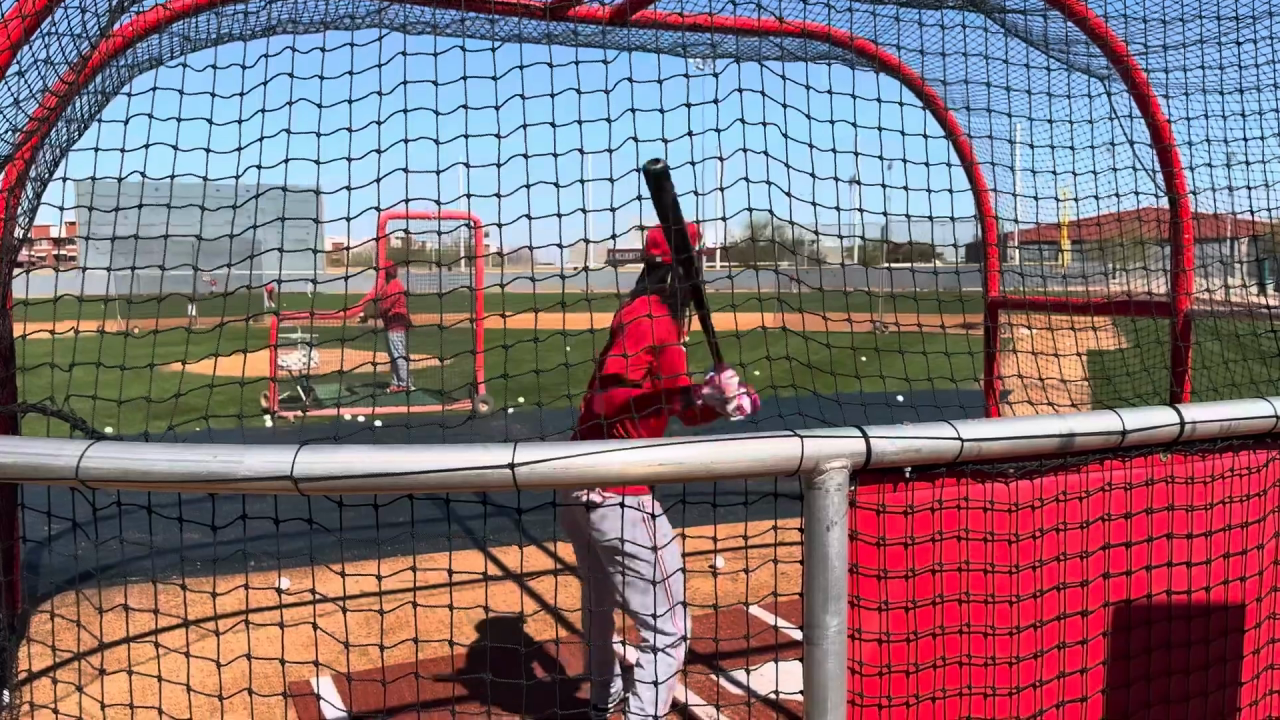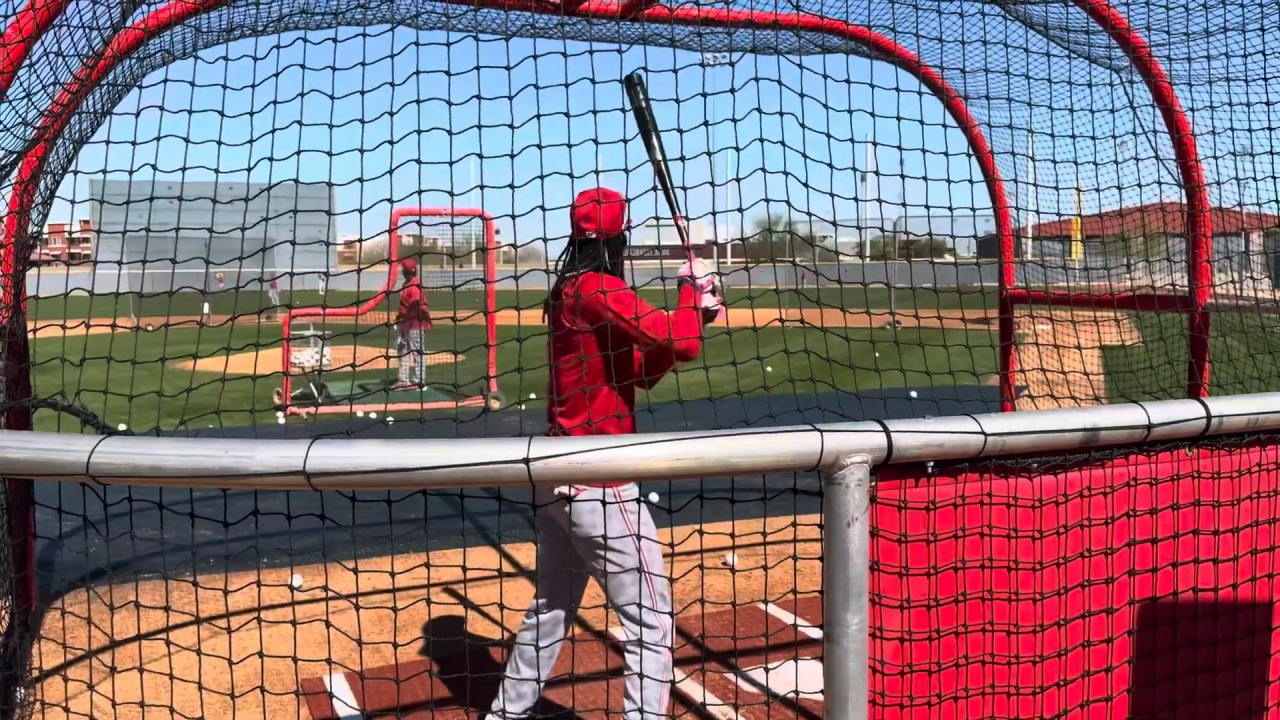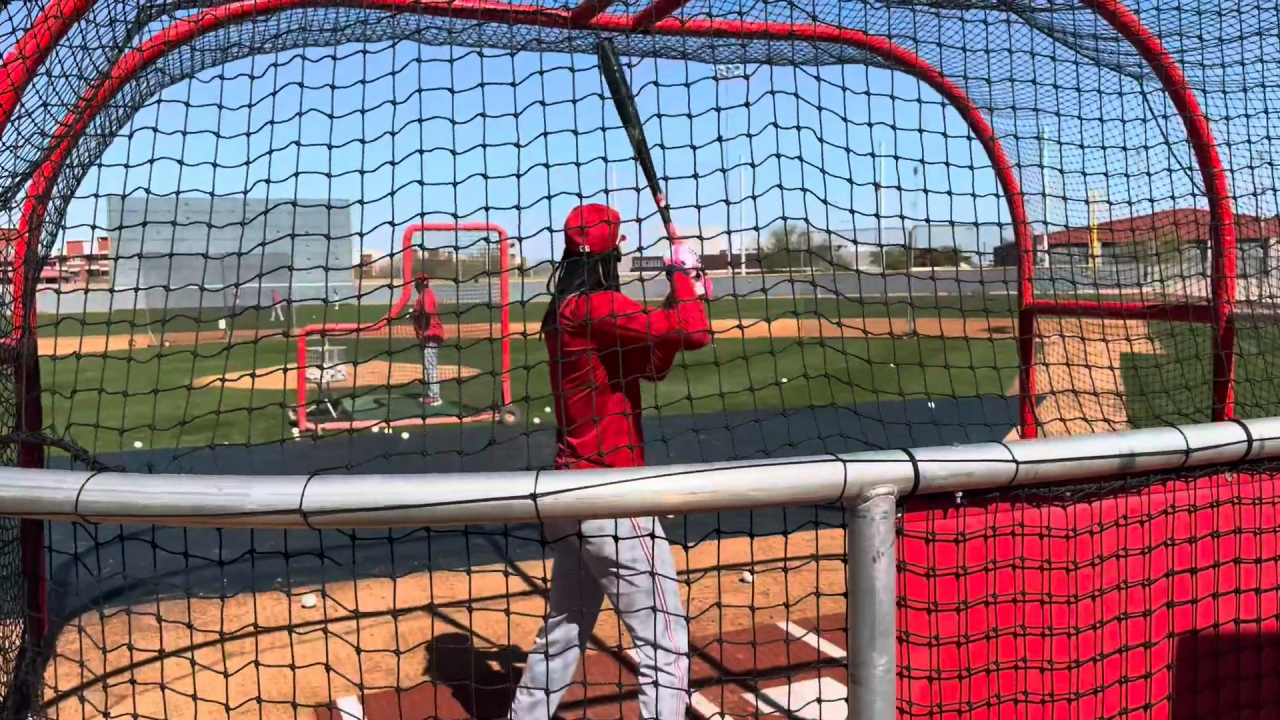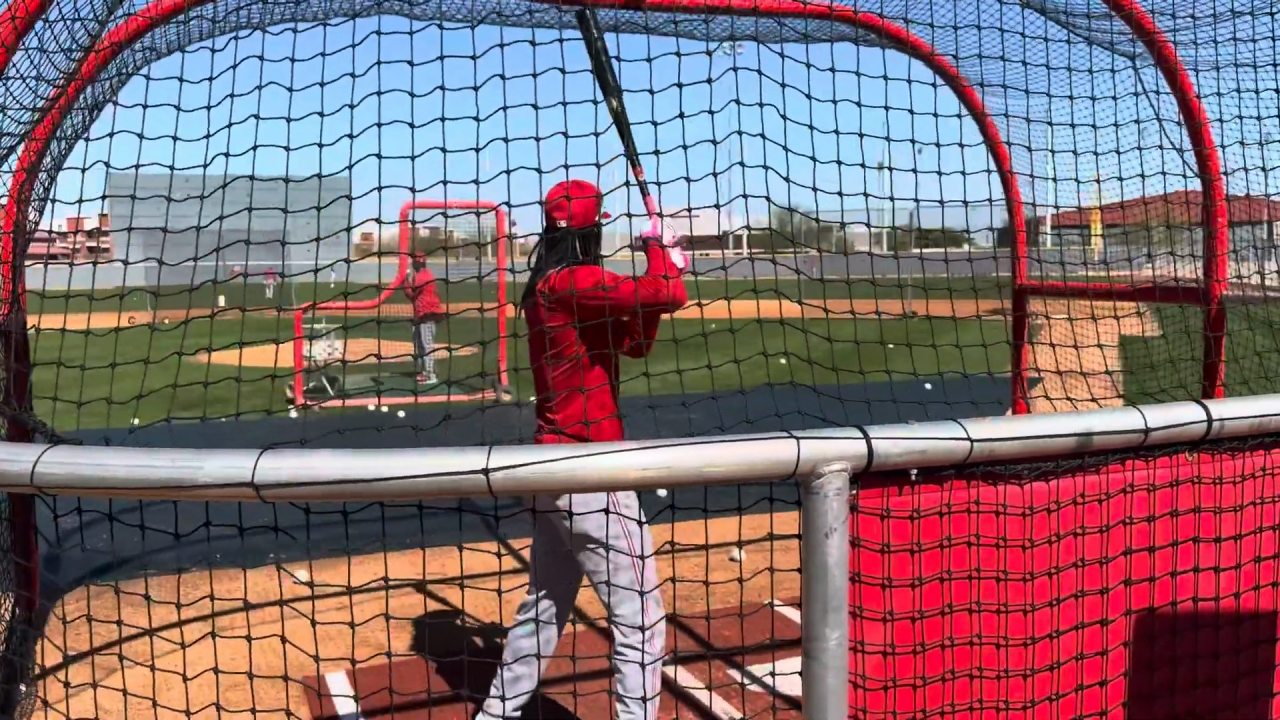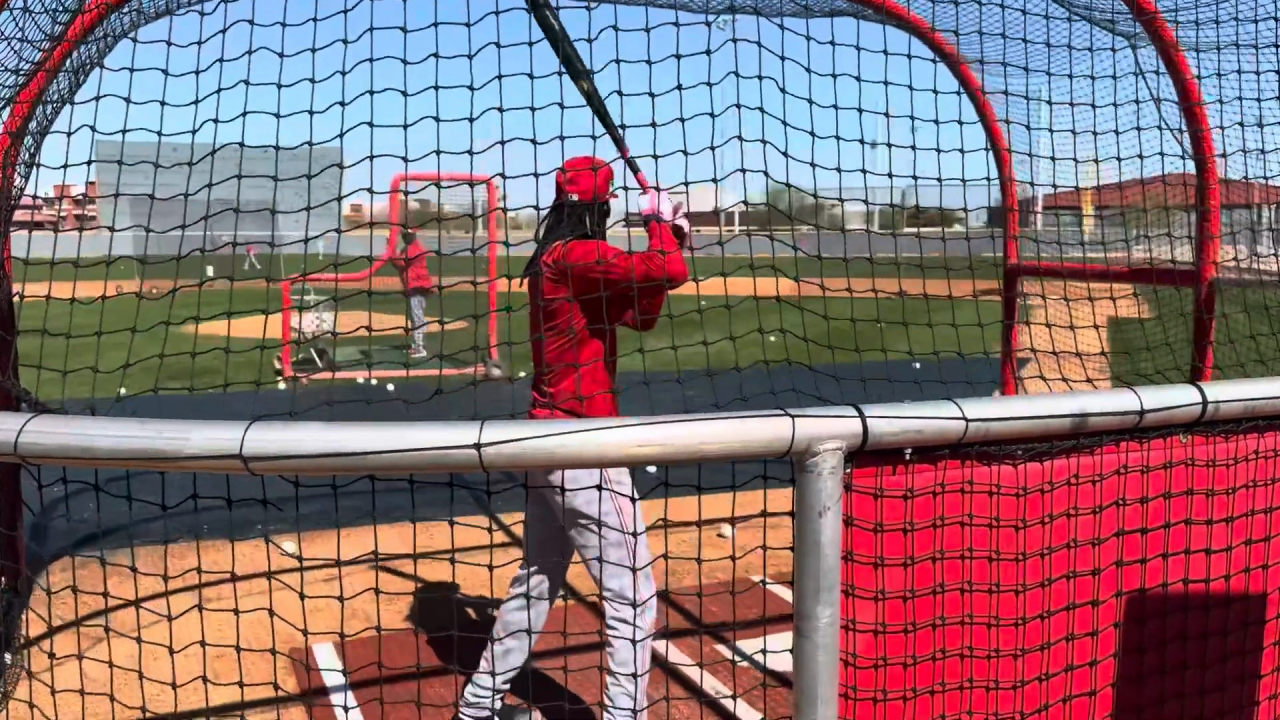
dt=1s
person 1, frame 1
left shoulder: (664, 321)
right shoulder: (647, 317)
left elbow: (688, 411)
right elbow: (607, 401)
left wrist: (718, 398)
right wrist: (685, 392)
left hip: (582, 484)
right hip: (615, 491)
left knee: (600, 599)
right knee: (666, 627)
person 1, frame 2
left shoulder: (567, 293)
right shoulder: (599, 290)
left elbow: (643, 371)
right elbow: (683, 343)
left wrist: (694, 311)
right wrist: (691, 287)
left hip: (557, 477)
right hip: (595, 483)
left knee: (551, 607)
right knee: (651, 622)
person 1, frame 3
left shoulder: (566, 311)
right shoulder: (598, 307)
left elbow: (653, 363)
right elbow: (695, 334)
left wrist: (681, 297)
right wrist: (681, 271)
left knee: (564, 631)
right knee: (666, 641)
person 1, frame 4
left shoulder: (546, 288)
right shoulder: (575, 281)
left elbow: (635, 341)
right elbow: (671, 297)
left wrist: (660, 267)
right wrist: (655, 245)
left knee: (543, 607)
right knee: (641, 622)
person 1, frame 5
left shoulder: (556, 260)
right shoulder: (576, 256)
left elbow: (643, 314)
right elbow: (672, 273)
left wrist: (668, 235)
right wrist: (657, 222)
left knee: (535, 582)
right knee: (632, 596)
